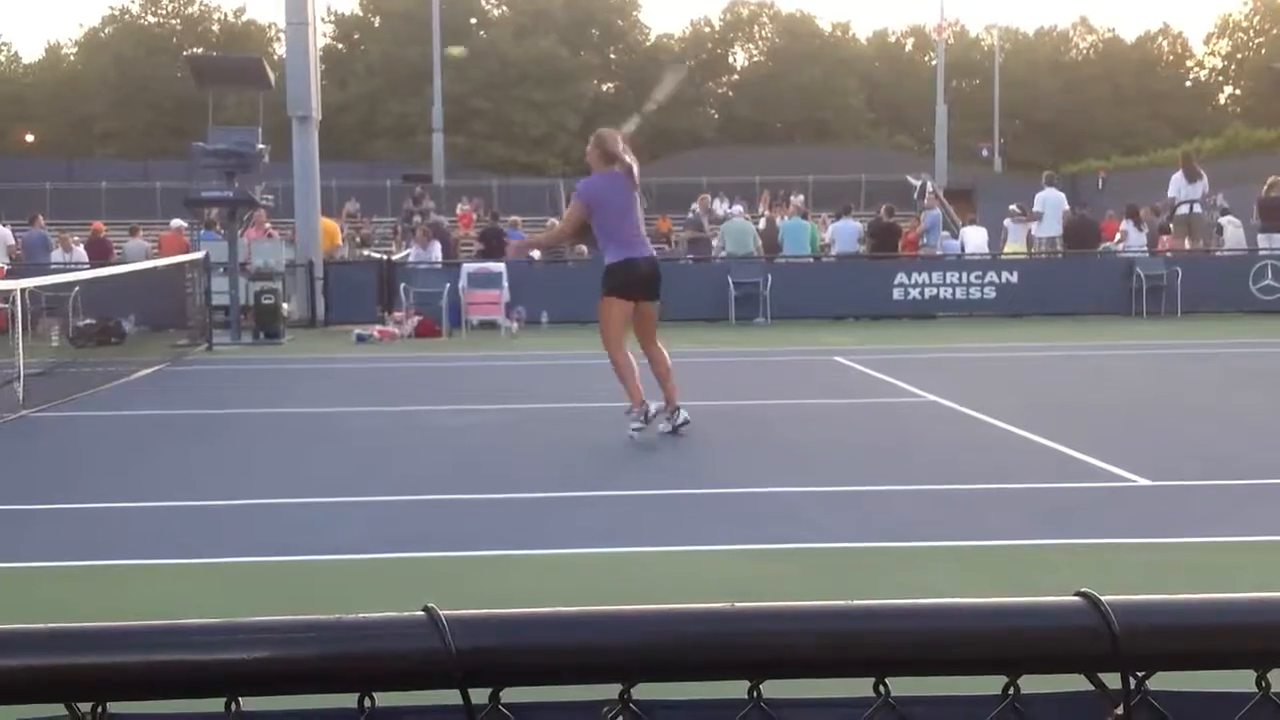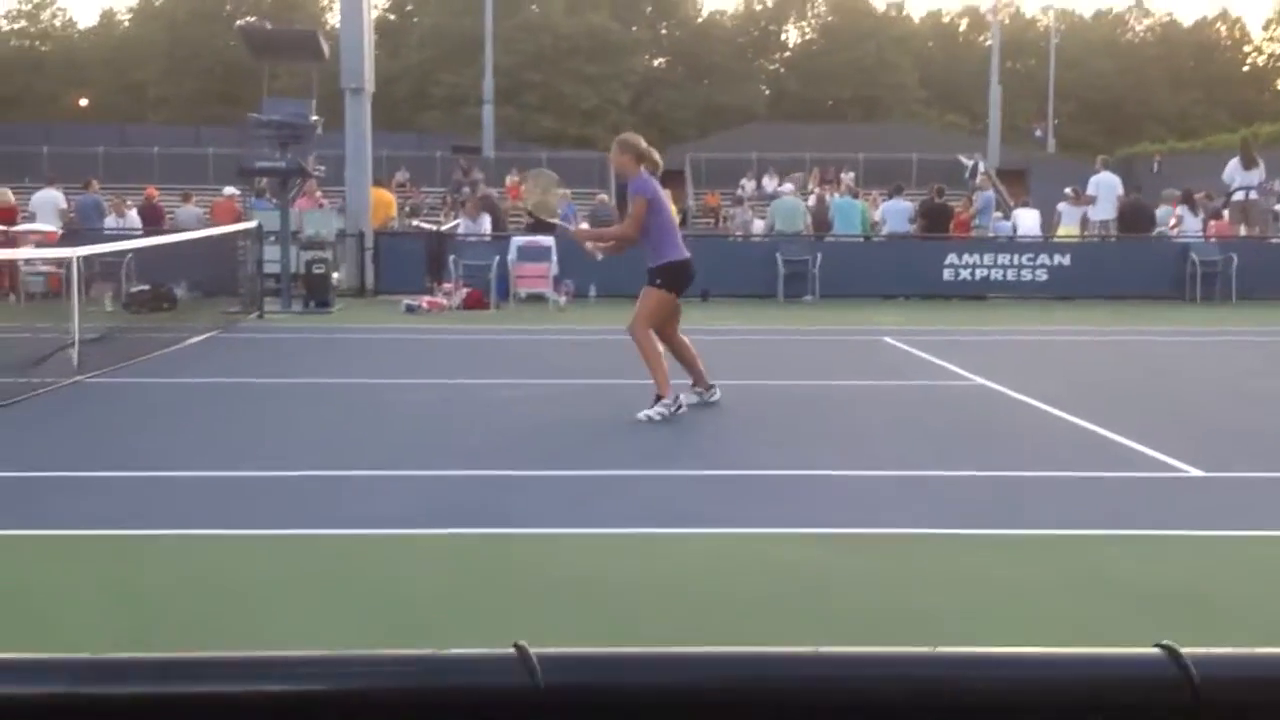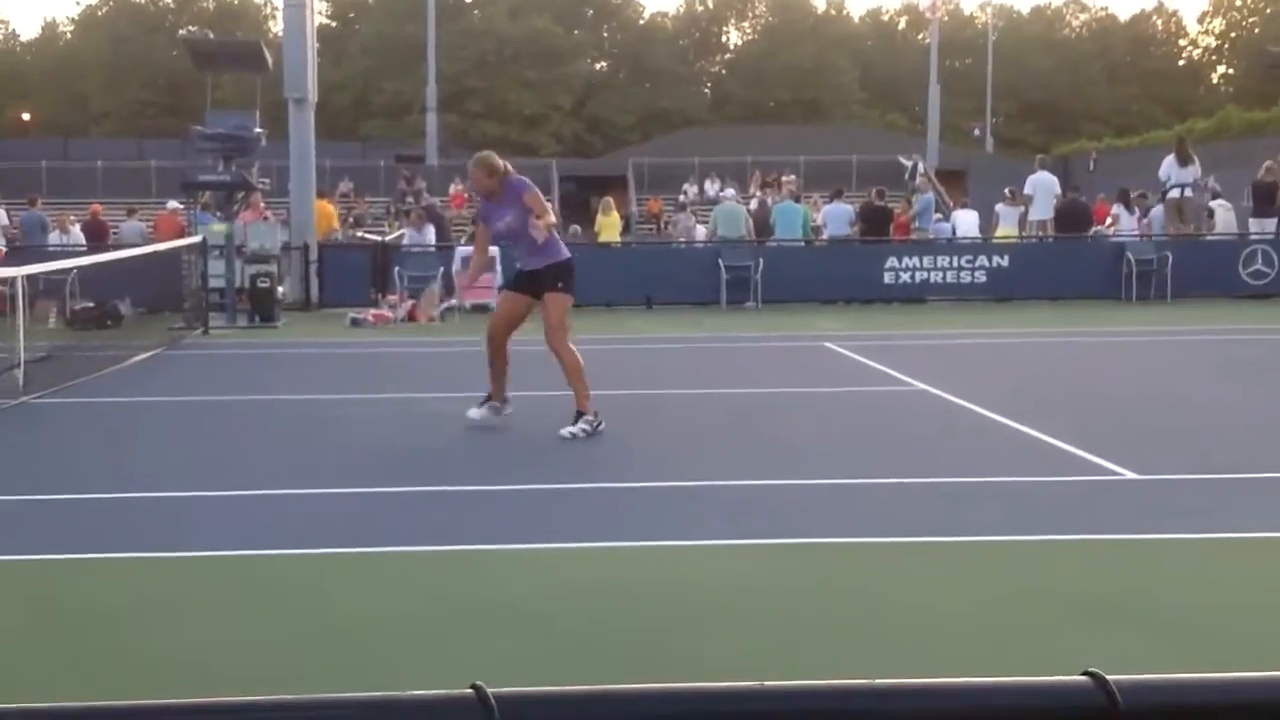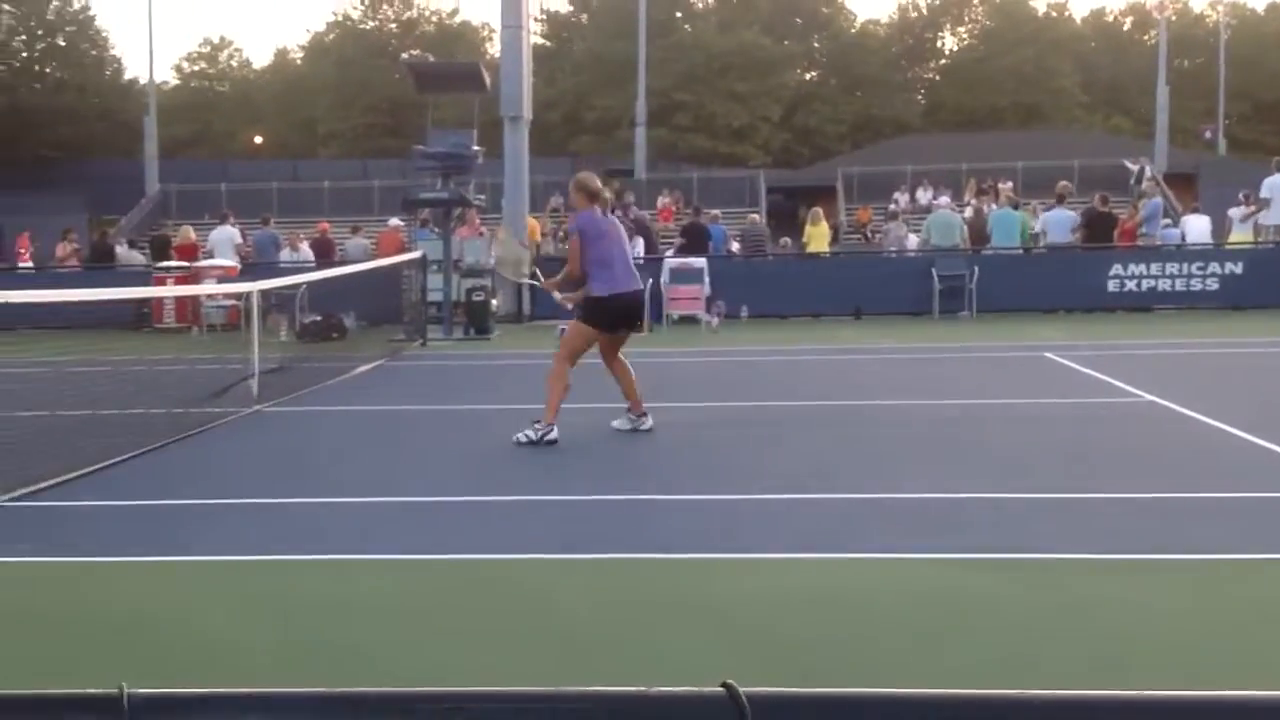
dt=0.7s
person 1, frame 1
left shoulder: (588, 187)
right shoulder: (626, 177)
left elbow: (564, 234)
left wrist: (525, 245)
right wrist: (621, 150)
left hip: (620, 269)
right hip: (647, 265)
left knee: (614, 344)
right knee: (649, 342)
left ankle: (639, 404)
right ankle: (673, 408)
person 1, frame 2
left shoulder: (640, 184)
right shoulder: (642, 183)
left elbow: (630, 231)
right elbow: (634, 233)
left wrist: (591, 234)
right wrist: (605, 247)
left hip: (671, 268)
right hip: (671, 266)
left knee: (639, 328)
right knee: (667, 333)
left ankle: (667, 397)
right ankle: (705, 387)
person 1, frame 3
left shoulder: (517, 185)
right shoulder: (484, 206)
left elbow: (550, 216)
right elbow: (481, 249)
left wrist: (539, 223)
right wrist: (470, 277)
left hip: (555, 267)
right hip: (527, 272)
left knee: (556, 341)
right knee: (496, 332)
left ankle: (587, 415)
right ankle: (498, 399)
person 1, frame 4
left shoulder: (579, 221)
right shoulder: (612, 222)
left elbow: (576, 270)
left wrist: (554, 284)
right wrist: (579, 296)
left hip: (608, 301)
right hip: (634, 298)
left knee: (562, 359)
right knee: (610, 355)
left ankle: (547, 425)
right ankle: (638, 414)
